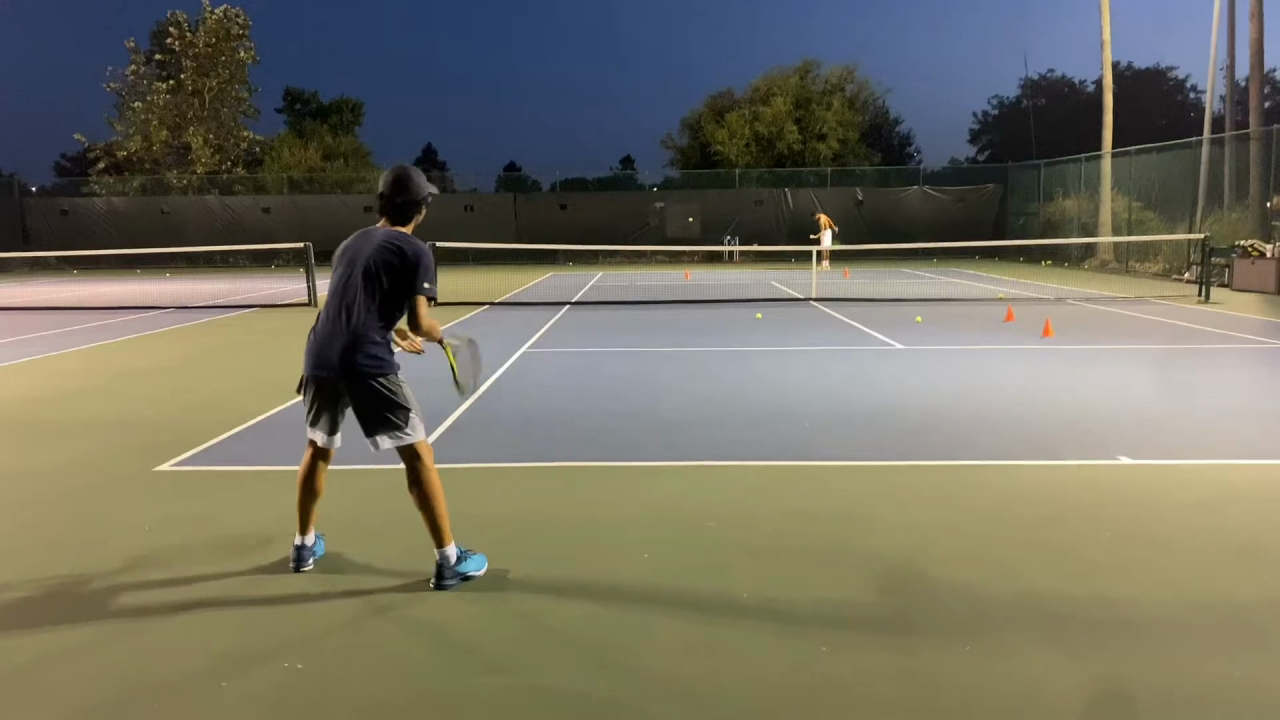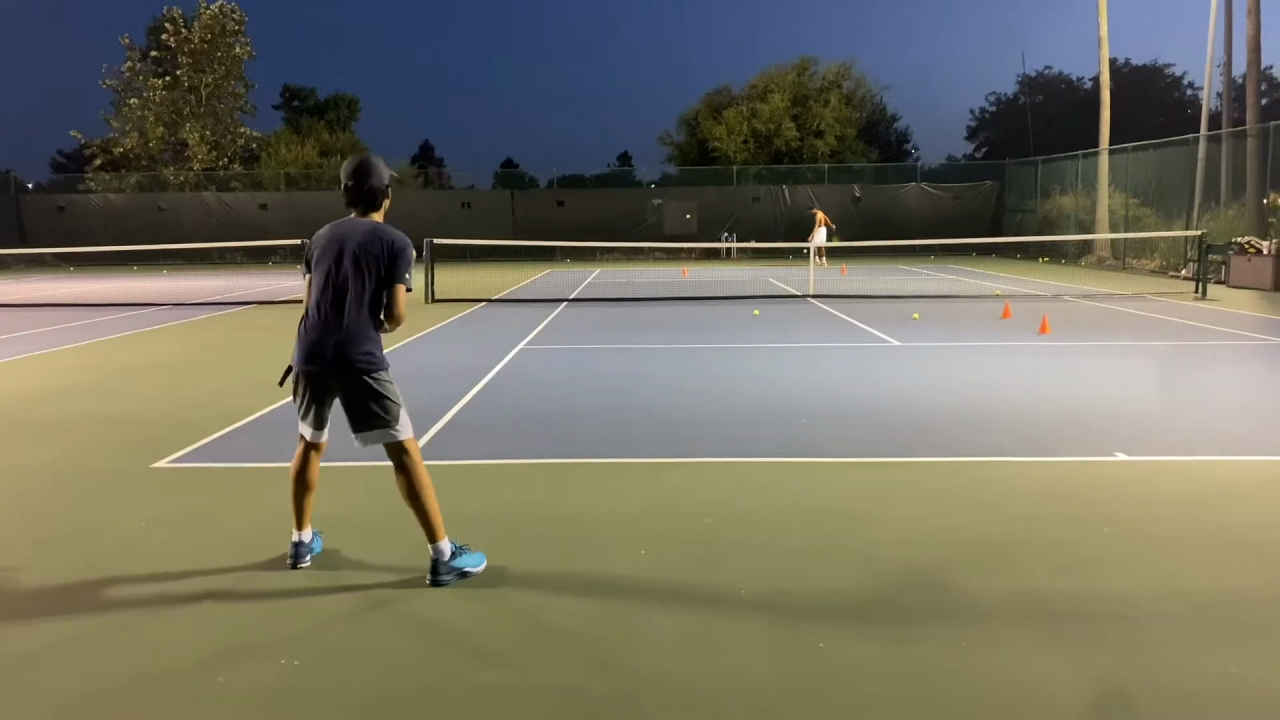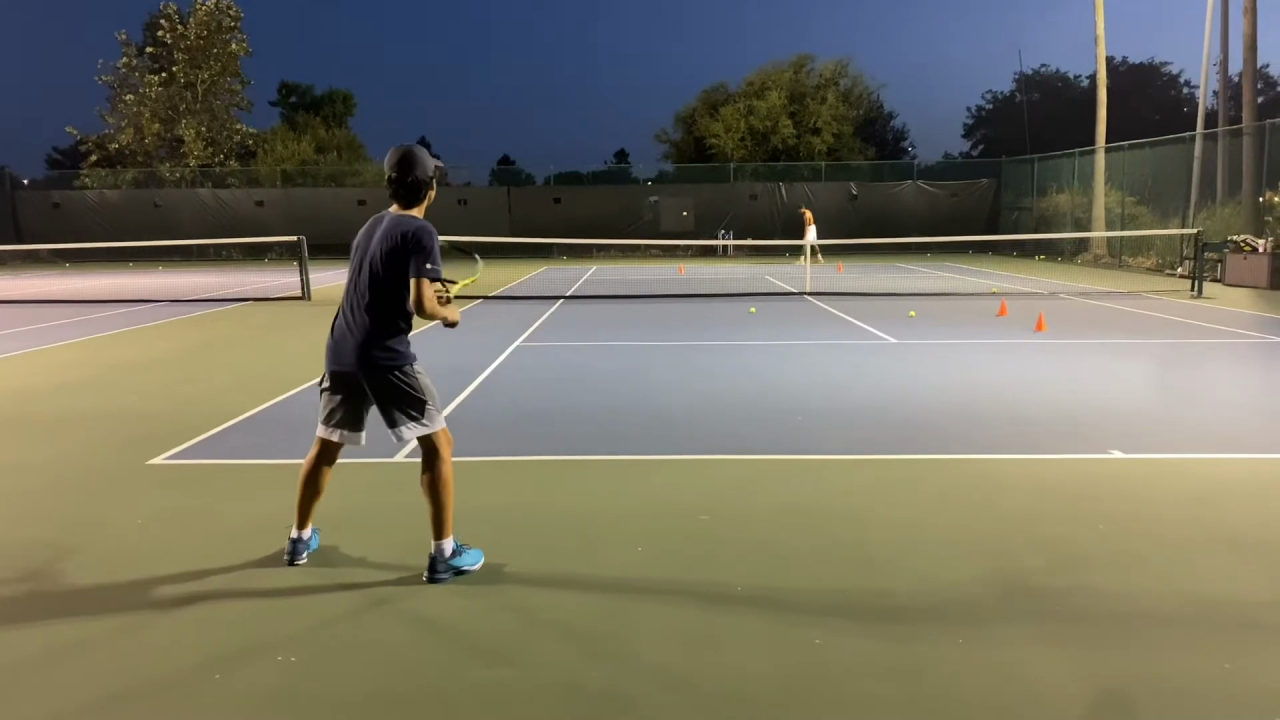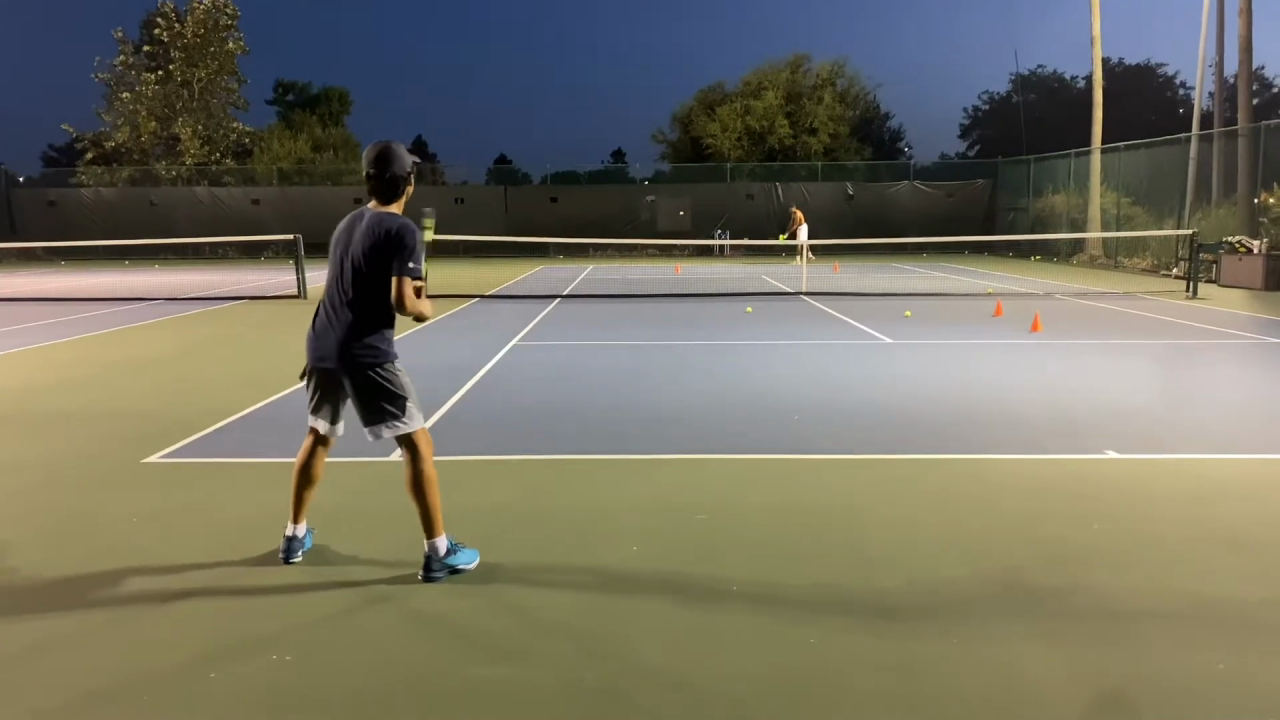
dt=0.4s
person 1, frame 1
left shoulder: (351, 243)
right shoulder: (415, 251)
right elbow: (421, 322)
left wrist: (401, 338)
right wrist: (436, 336)
left hip: (320, 358)
right hip: (368, 363)
left knee: (319, 449)
right knee: (418, 456)
left ankle: (305, 544)
right ankle: (450, 560)
person 1, frame 2
left shoulder: (321, 236)
right shoulder: (394, 242)
right elbow: (396, 313)
right wrist: (382, 321)
left hip: (310, 353)
right hip: (358, 358)
left knee: (310, 443)
right knee: (404, 451)
left ankle: (302, 541)
right ankle: (444, 555)
person 1, frame 3
left shoulder: (371, 227)
right shoulder: (420, 232)
right elbow: (422, 305)
left wrist: (431, 301)
right wrist: (448, 313)
left hip: (342, 351)
right hip: (385, 356)
left knee: (326, 446)
right knee: (438, 444)
left ankle: (300, 537)
right ankle: (444, 554)
person 1, frame 4
left shoulder: (348, 223)
right shoulder: (403, 231)
right elbow: (404, 305)
left wrist: (403, 291)
right wrist: (422, 307)
left hip: (322, 346)
right hip: (367, 352)
left knee: (318, 436)
right knee: (417, 444)
left ankle: (295, 535)
right ankle: (439, 552)
